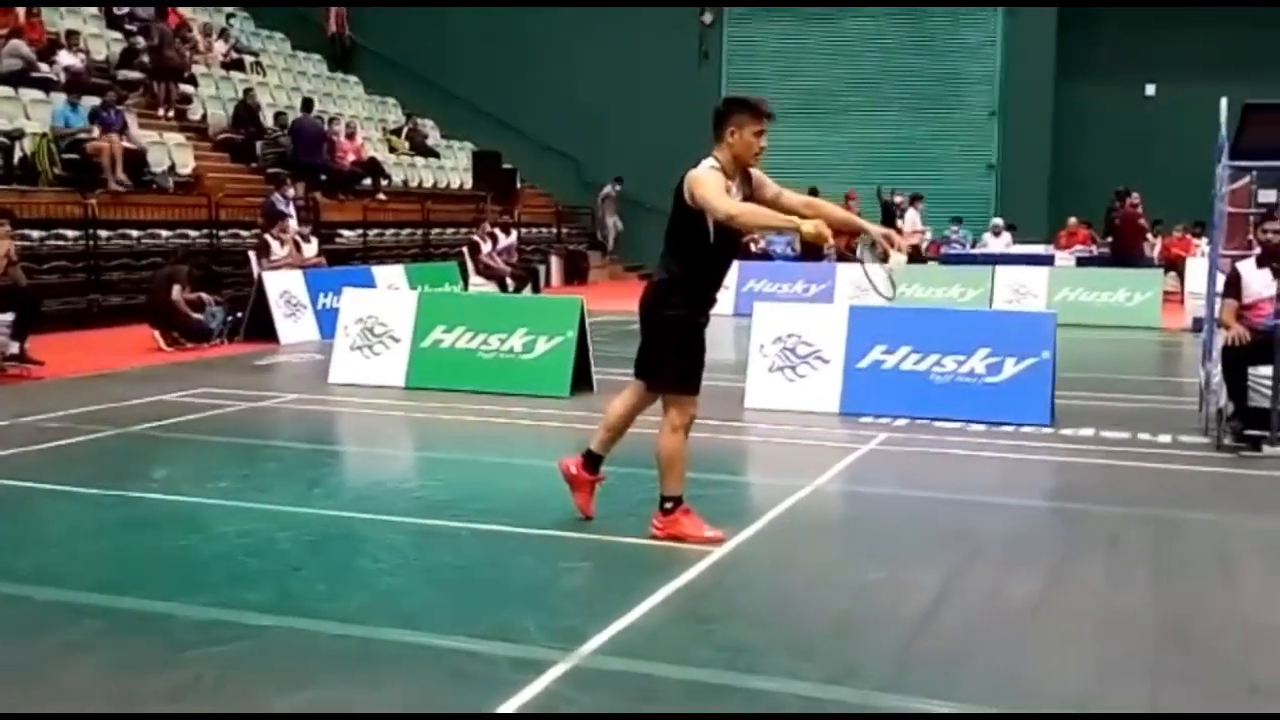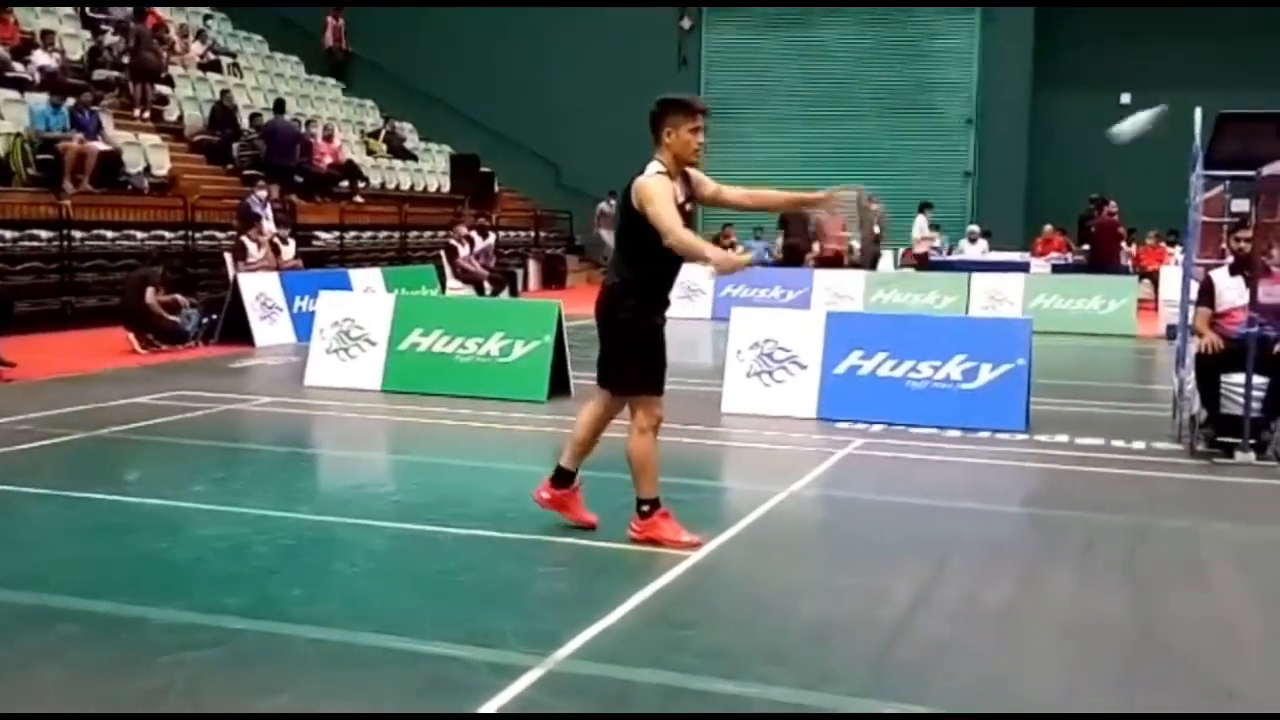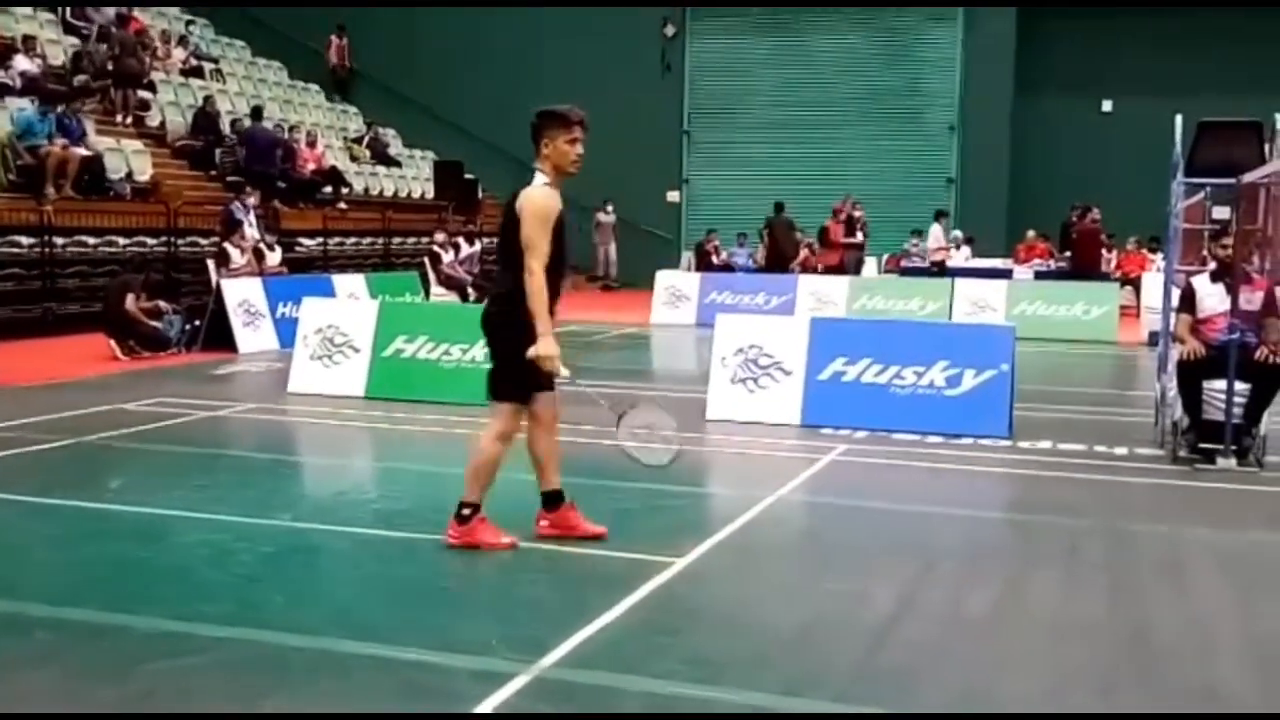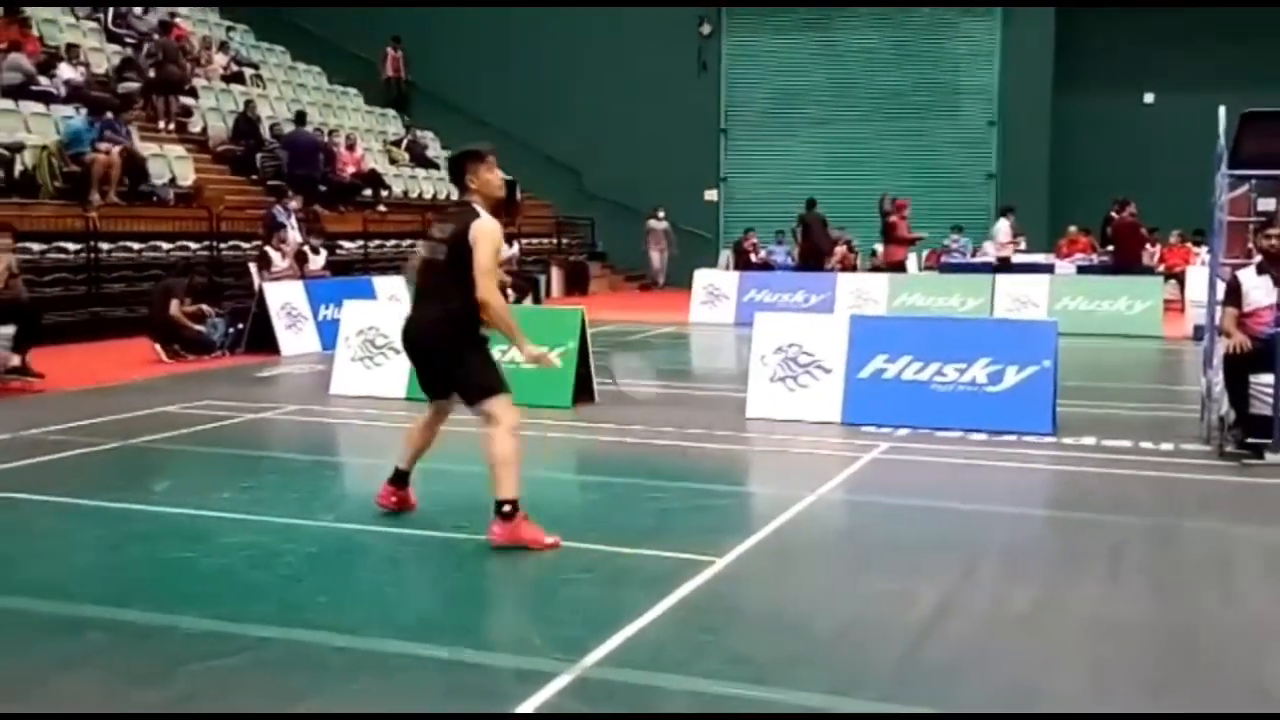
dt=0.5s
person 1, frame 1
left shoulder: (749, 180)
right shoulder: (703, 178)
left elbow: (804, 203)
right elbow: (730, 212)
left wrist: (867, 227)
right wrist: (798, 225)
left hip: (686, 306)
right hip: (673, 306)
left knee: (643, 391)
right knee: (680, 411)
left ankle: (585, 466)
right ankle: (671, 514)
person 1, frame 2
left shoulder: (688, 180)
right shoulder: (652, 183)
left elbow: (743, 197)
right elbow: (673, 234)
left wrist: (807, 199)
right wrist: (714, 256)
left hip: (635, 309)
right hip: (631, 309)
left knee: (609, 401)
right knee: (647, 414)
left ankle: (560, 486)
right ankle: (649, 516)
person 1, frame 3
left shoulder: (545, 194)
right shoulder: (539, 197)
right elbow: (534, 271)
left wrist: (544, 330)
right wrist: (544, 335)
left hip: (521, 320)
right hip: (514, 321)
left knee: (544, 415)
right knee: (504, 422)
left ankle: (555, 511)
right ankle: (466, 519)
person 1, frame 4
left shoulder: (439, 222)
right shoulder: (485, 225)
left elbow: (419, 272)
right elbow: (487, 295)
right wrist: (522, 345)
left hip: (419, 330)
right hip: (456, 336)
left knee: (437, 410)
right knee: (504, 420)
left ankle: (396, 485)
right ankle: (508, 519)
person 2, frame 1
right shoulder: (1241, 270)
right elbow: (1227, 313)
right wrist: (1234, 325)
right hip: (1254, 336)
right knee: (1231, 351)
right ankle: (1240, 411)
person 2, frame 2
right shoulder: (1215, 278)
right elbow: (1200, 319)
right wrist: (1207, 333)
right hip: (1227, 344)
right knee: (1205, 358)
right ankle: (1214, 417)
person 2, frame 3
left shoulder: (1261, 285)
right shoulder: (1196, 284)
right elbow: (1181, 327)
right wrist: (1189, 339)
left hip: (1247, 352)
right hip: (1209, 351)
right knee: (1187, 364)
left ankle: (1248, 426)
right ankle: (1195, 424)
person 2, frame 4
right shoulder: (1242, 278)
right elbow: (1227, 321)
right wrist: (1234, 333)
right hip: (1255, 344)
right knee: (1234, 357)
right ankle: (1242, 418)
